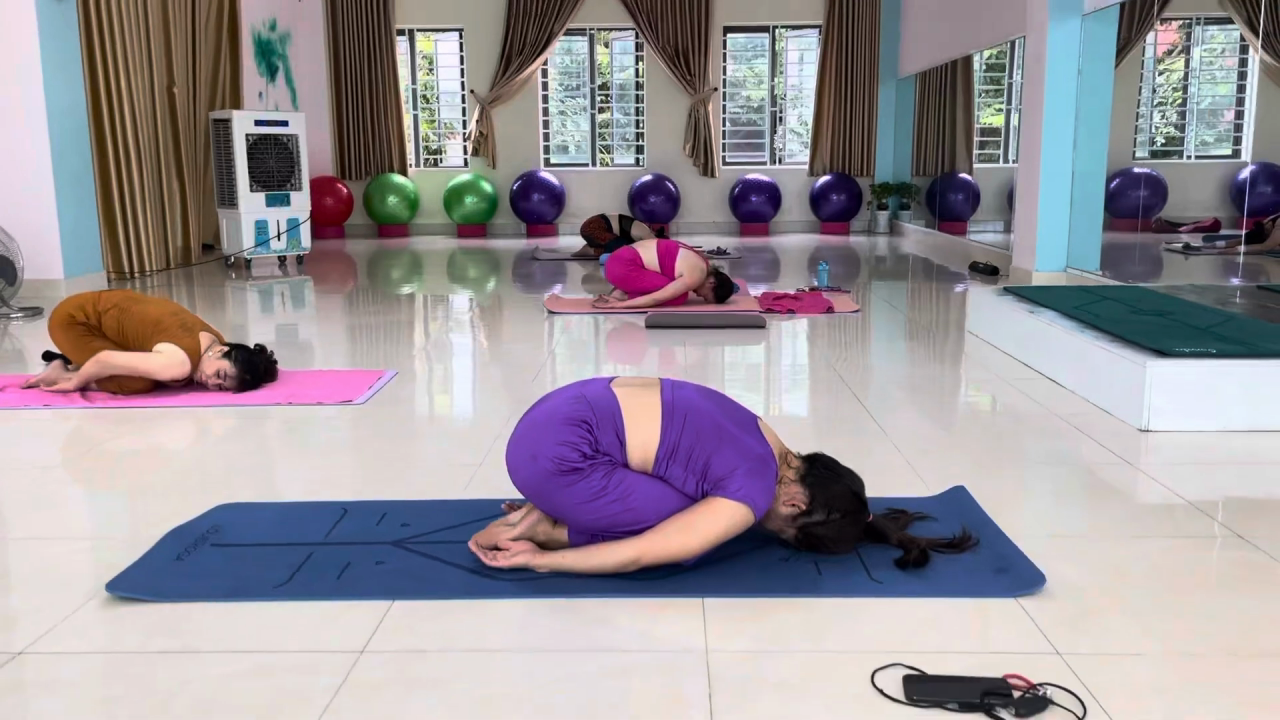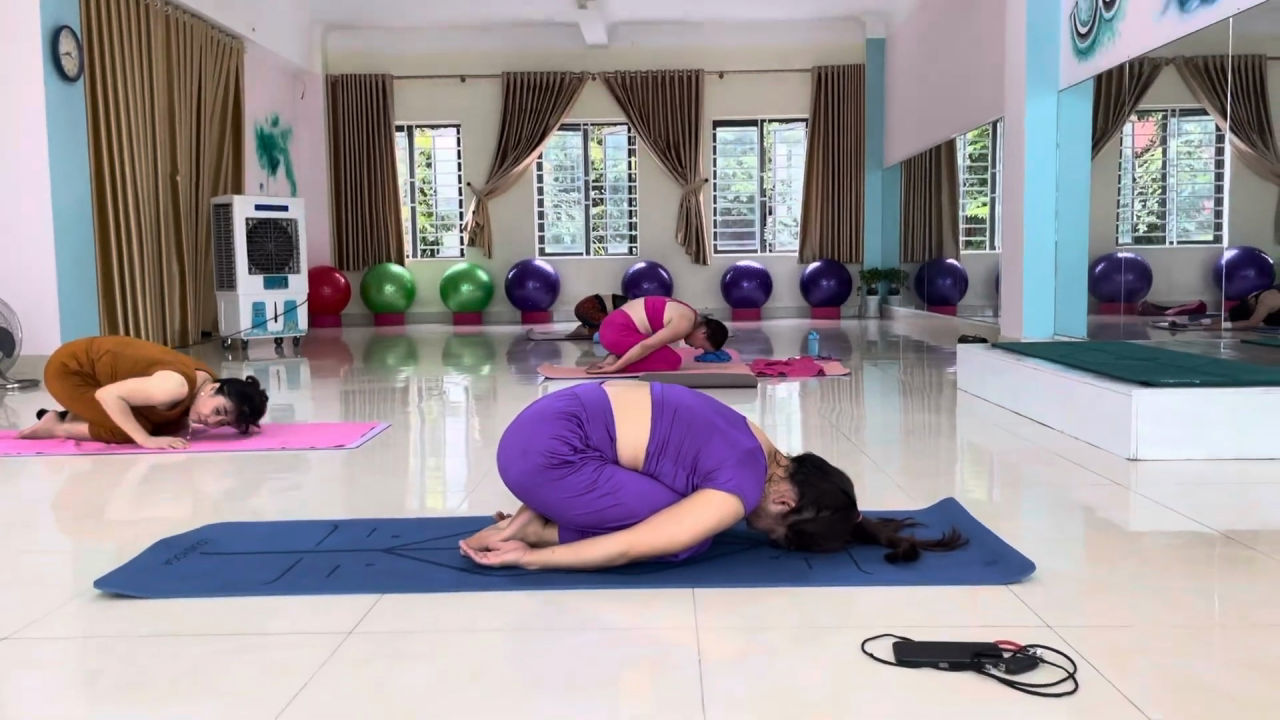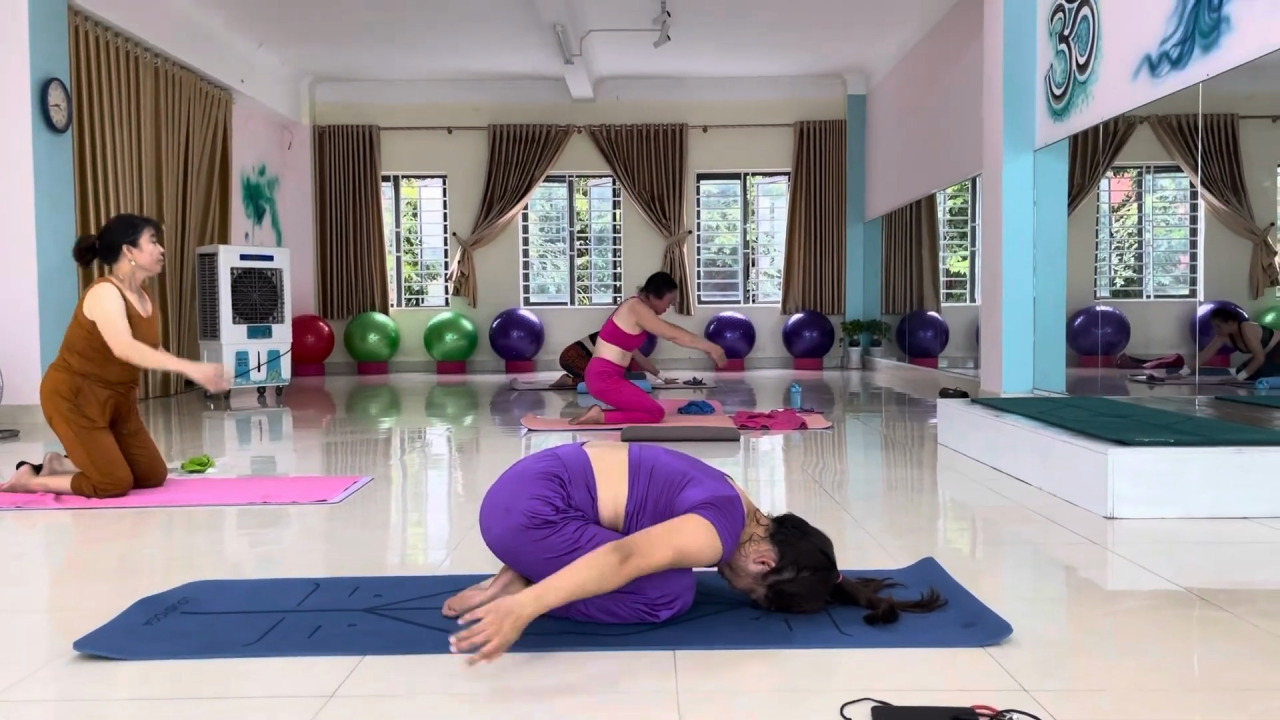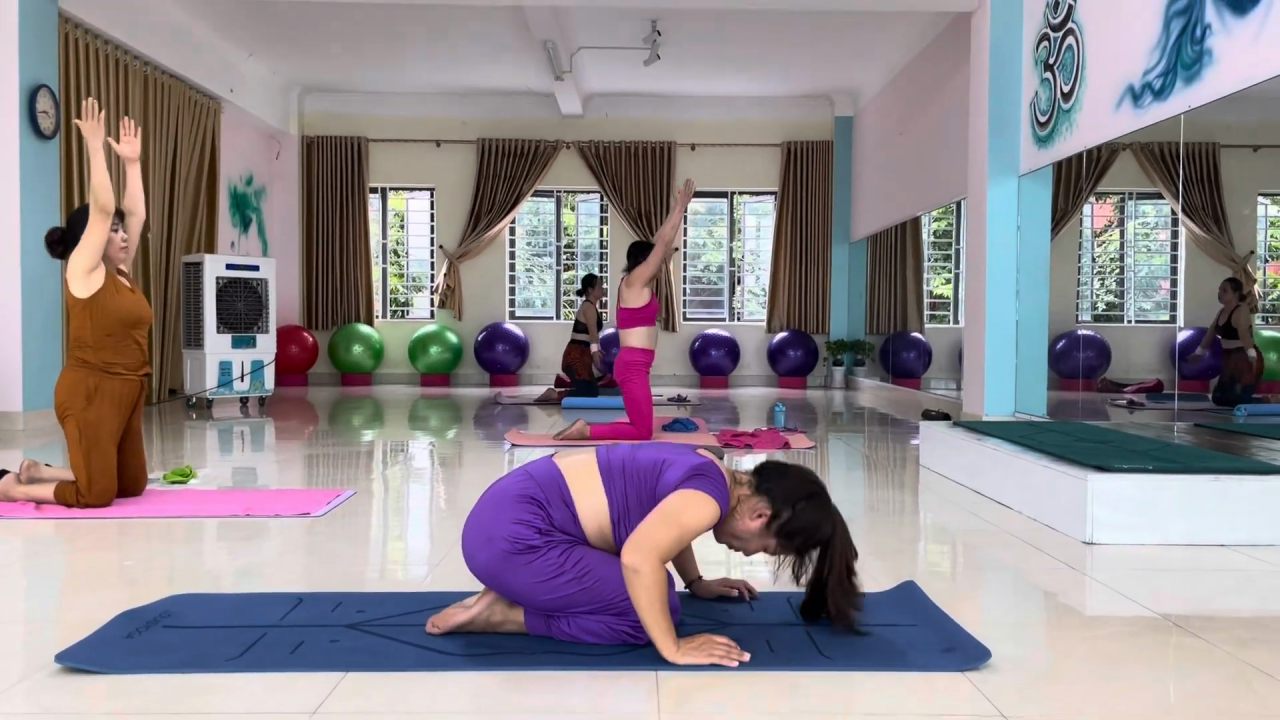
dt=1s
person 1, frame 1
left shoulder: (761, 440)
right shoulder: (749, 494)
right elbow: (641, 554)
right wrist: (539, 559)
left hip: (560, 412)
right hip: (553, 454)
left knee: (683, 506)
right knee: (692, 531)
left ankle: (548, 512)
right ankle: (547, 530)
person 1, frame 2
left shoulder: (750, 445)
right shoulder: (739, 489)
right elbow: (632, 547)
right wrist: (531, 558)
left hip: (551, 421)
right hip: (546, 451)
left knee: (672, 506)
right knee: (685, 539)
left ankle: (540, 517)
right ankle: (537, 533)
person 1, frame 3
left shoulder: (728, 504)
right shoulder: (719, 531)
right elbow: (625, 556)
right wrist: (524, 609)
left hip: (534, 485)
right hip: (528, 509)
left knee: (668, 571)
right knee: (669, 595)
left ankle: (527, 574)
right ankle: (518, 597)
person 1, frame 4
left shoulder: (708, 471)
right shoulder: (710, 496)
right elbow: (639, 558)
left wrist: (696, 583)
right wrist: (672, 647)
left hip: (513, 509)
right hip: (510, 535)
left knee: (648, 591)
right knee: (646, 611)
left ankle: (511, 593)
right ankle: (500, 616)
person 2, frame 1
left shoulder: (212, 340)
right shoulder: (180, 363)
right elbow: (105, 360)
right wrist: (75, 383)
left hip: (106, 310)
right hip: (73, 319)
right knee: (139, 384)
left ankle: (75, 360)
right ankle: (62, 374)
person 2, frame 2
left shoulder: (206, 381)
right shoulder: (177, 386)
right elbow: (106, 395)
right wrist: (145, 439)
left hip: (98, 364)
right hip: (69, 369)
left knee: (172, 426)
right knee: (129, 432)
left ankle: (75, 417)
right ankle: (56, 427)
person 2, frame 3
left shoulder: (141, 296)
right shoulder: (104, 293)
left elbow: (152, 350)
right elbow: (125, 348)
left wrist: (193, 372)
right wrist: (189, 366)
left hip: (117, 398)
right hip: (74, 398)
left knee: (154, 476)
right knee: (115, 484)
left ankle: (61, 465)
right ankle: (31, 479)
person 2, frame 4
left shoulder: (119, 271)
right shoulder: (84, 272)
left elbow: (136, 214)
right elbow: (103, 208)
left wrist: (132, 162)
right wrist: (95, 147)
left hip: (125, 393)
right hip: (90, 393)
left knee: (132, 485)
right knee: (96, 494)
left ankle: (37, 472)
person 3, frame 1
left shoulder: (698, 263)
right shoulder: (697, 275)
right elbow: (658, 298)
right wrist: (620, 305)
left hip: (621, 259)
right hip: (624, 267)
right knee: (679, 297)
left ankle: (622, 293)
right ankle: (623, 297)
person 3, frame 2
left shoulder: (686, 316)
right shoulder: (685, 324)
right elbow: (646, 346)
right wrist: (615, 367)
left hip: (613, 325)
right hip: (618, 332)
right knee: (672, 362)
left ankle: (616, 359)
right ankle: (615, 363)
person 3, frame 3
left shoulder: (637, 306)
right shoulder: (639, 309)
left elbow: (669, 329)
right elbow: (672, 335)
left wrist: (703, 347)
right wrist: (709, 347)
left hip: (605, 375)
right hip: (604, 378)
left knee: (648, 408)
right knee: (655, 413)
left ankle: (600, 413)
right ankle: (601, 416)
person 3, frame 4
left shoulder: (637, 283)
right shoulder: (635, 281)
left elbow: (660, 244)
right elbow: (664, 244)
left wrist: (677, 209)
right wrist: (680, 207)
left hip: (633, 365)
right hip: (633, 366)
left knee: (639, 427)
right knee: (643, 432)
left ankle: (585, 428)
right ankle: (586, 431)
